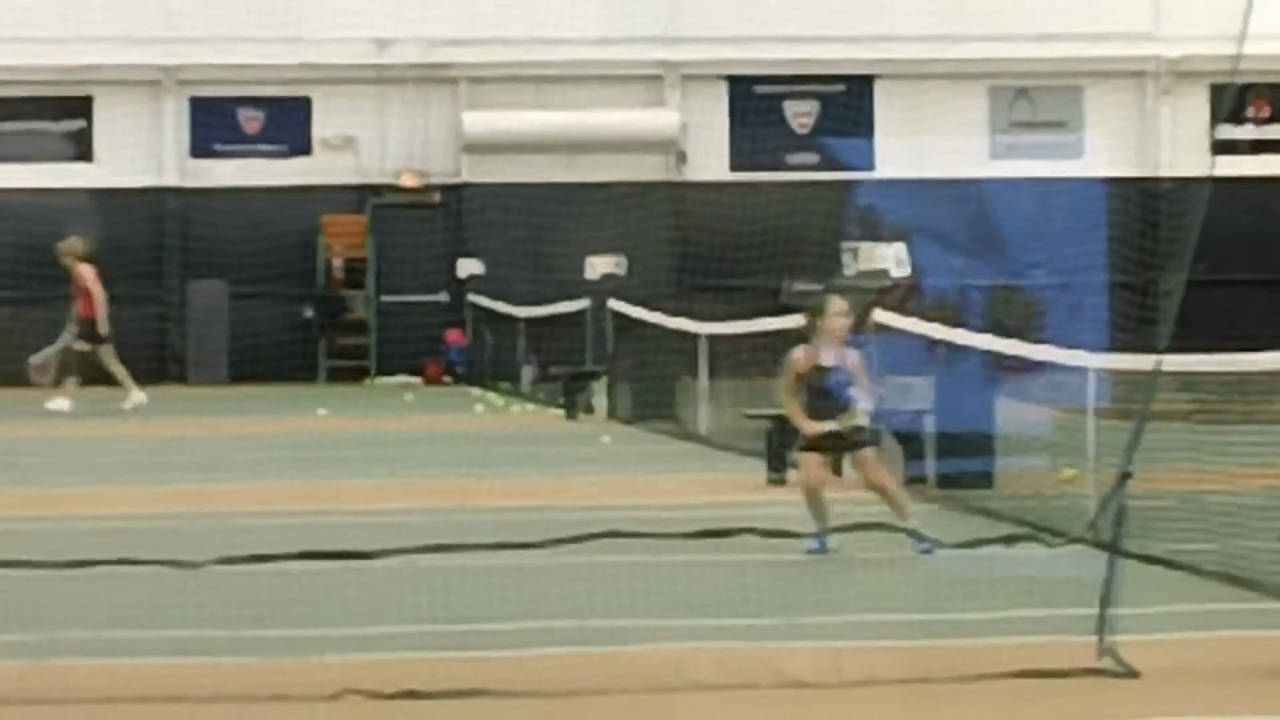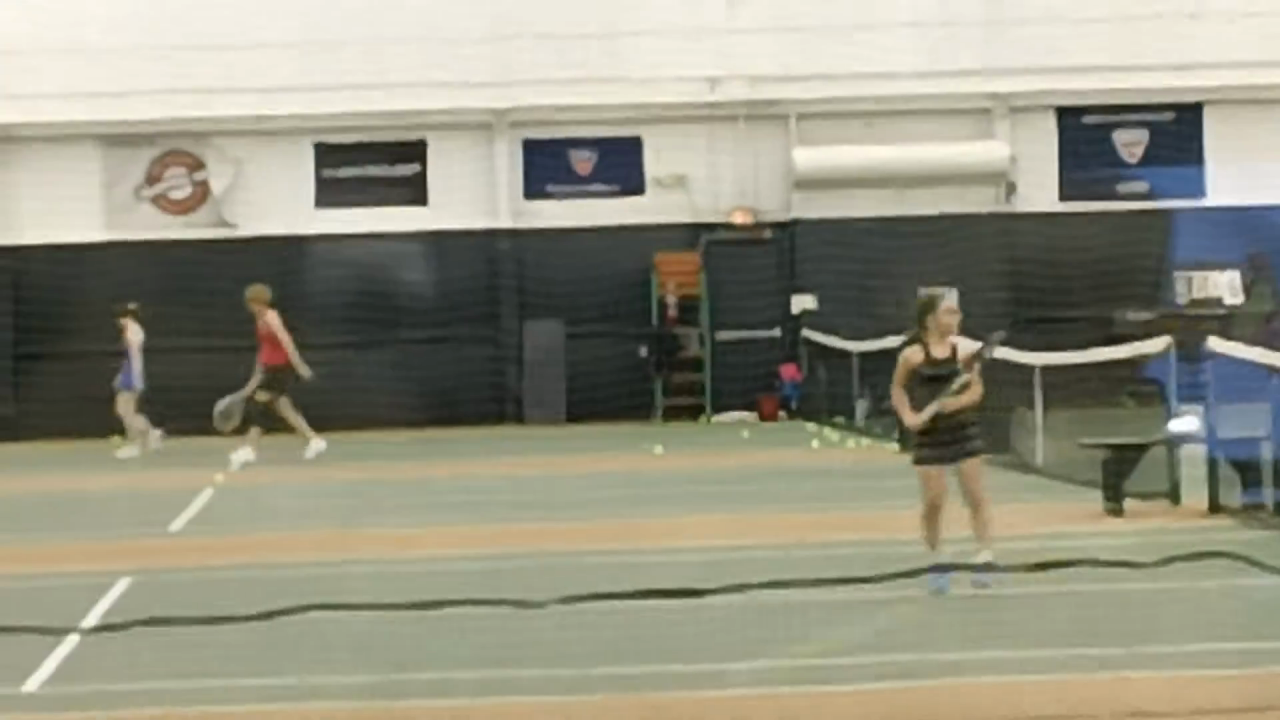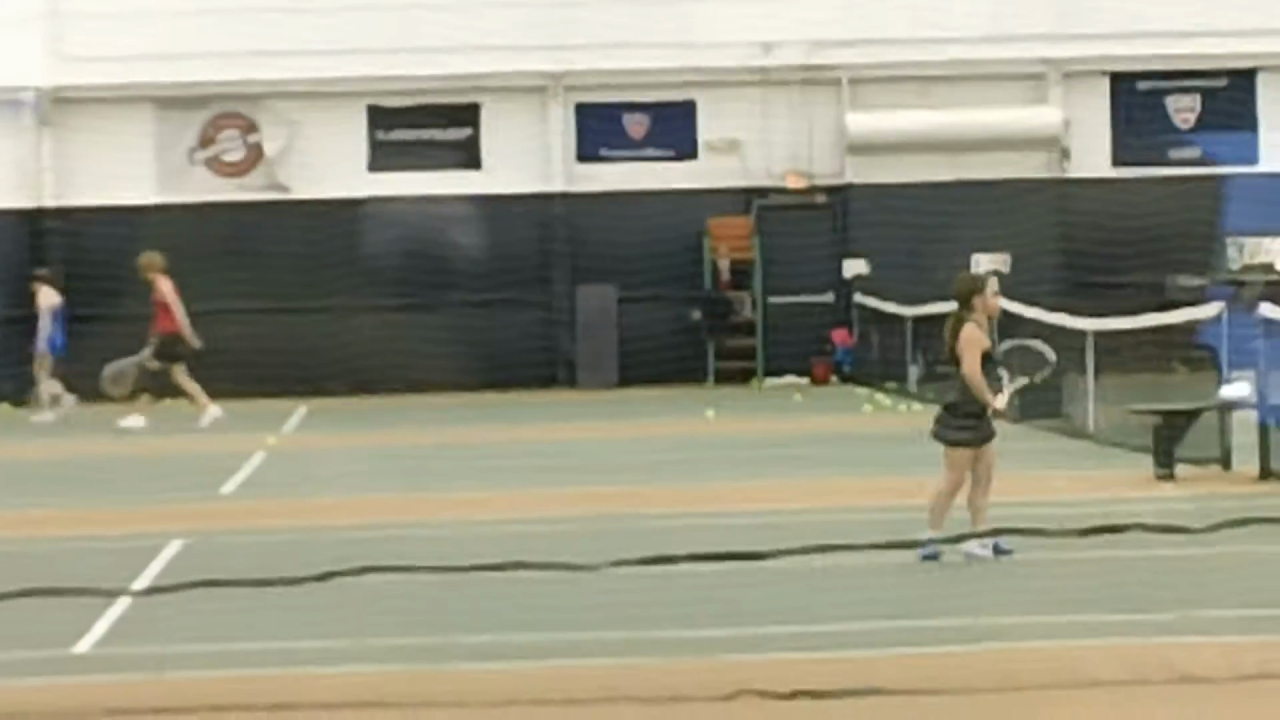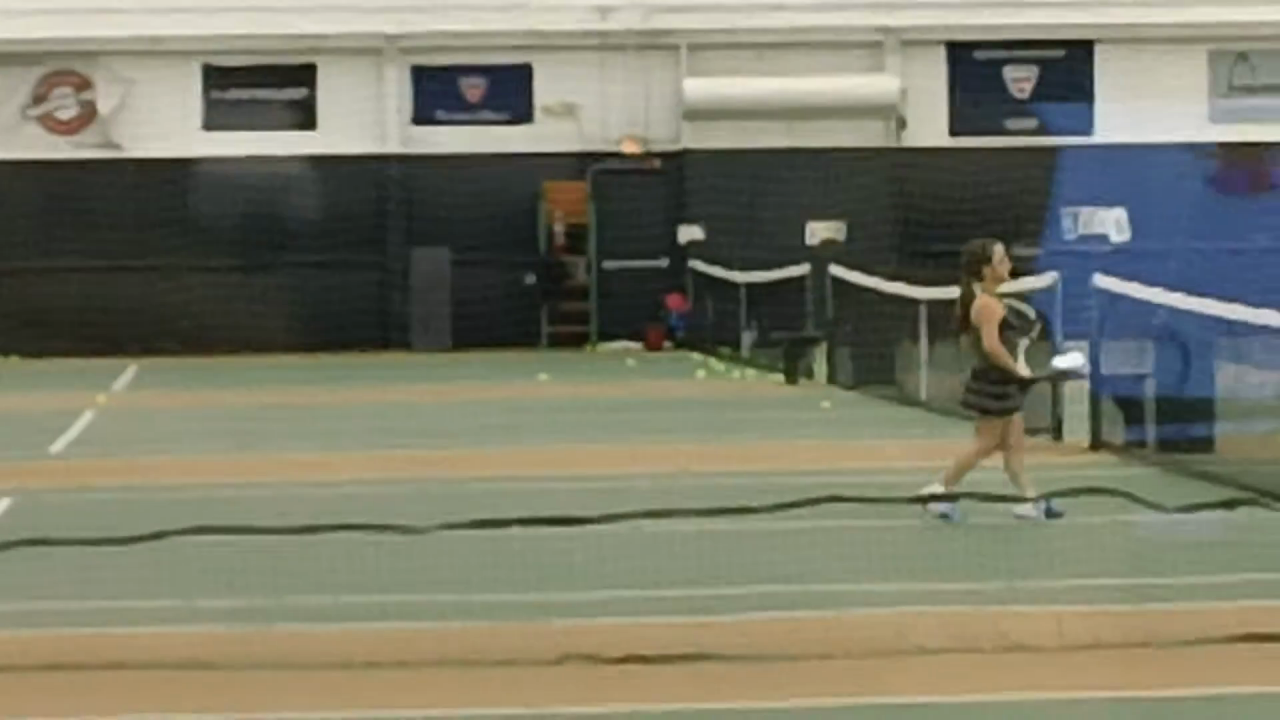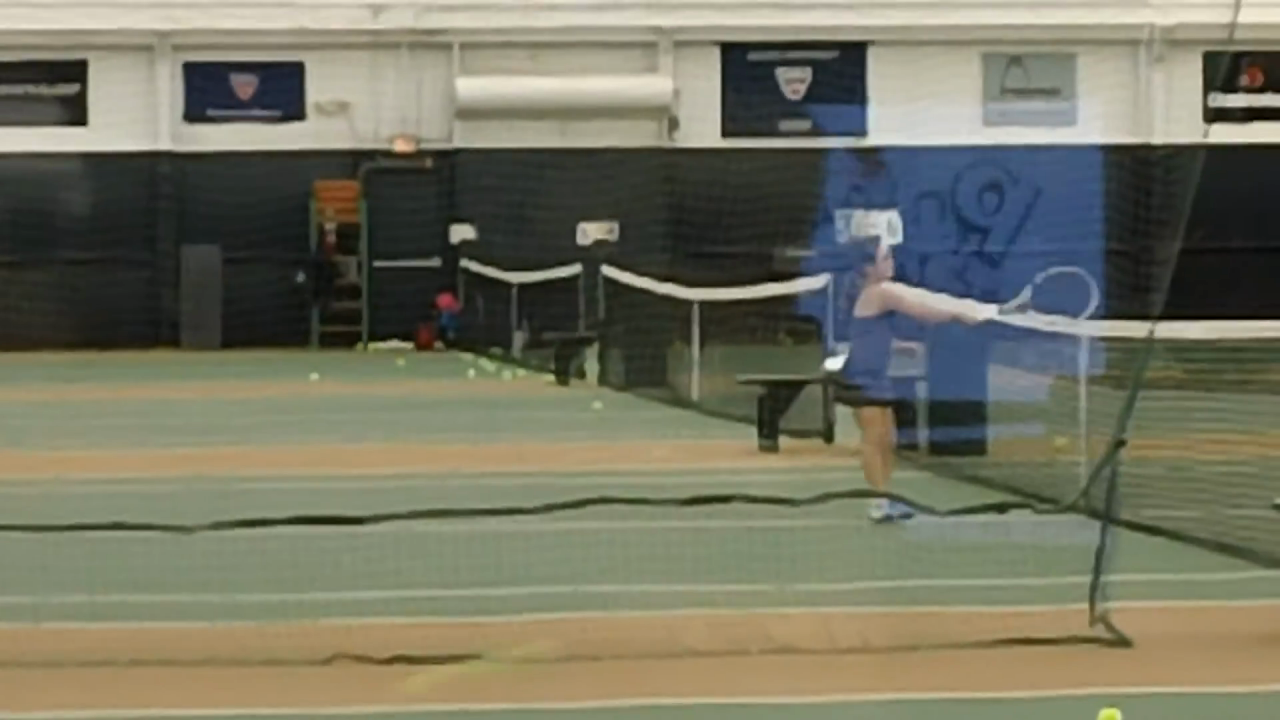
dt=1s
person 1, frame 1
left shoulder: (851, 356)
right shoulder: (800, 357)
left elbow: (865, 392)
right elbow: (786, 393)
left wrist: (859, 414)
right wrist: (803, 423)
left hip: (853, 428)
right hip: (817, 431)
left knee: (879, 482)
right knee: (809, 482)
left ankle: (914, 530)
right ankle: (822, 532)
person 1, frame 2
left shoulder: (962, 351)
right shoulder: (912, 355)
left elbow: (977, 389)
right elbow: (897, 390)
left wrist: (956, 403)
right wrist: (908, 416)
left hip: (964, 431)
right hip: (929, 436)
left knee: (975, 496)
right knee: (934, 502)
left ankle: (984, 561)
right ankle: (938, 563)
person 1, frame 3
left shoulder: (978, 332)
right shoulder: (973, 333)
right elbow: (970, 372)
left wrist: (994, 393)
right wrist: (991, 400)
left hip: (975, 417)
right hip: (963, 417)
left knee: (984, 476)
right knee: (954, 480)
left ankle: (979, 539)
right ankle: (929, 539)
person 1, frame 4
left shoulder: (986, 300)
right shoulder: (987, 303)
left elbow: (972, 341)
right elbow: (991, 346)
right wrist: (1016, 367)
left hip: (1001, 383)
right hip: (995, 384)
left knee: (1013, 445)
right knee: (985, 446)
left ankle: (1029, 501)
right ankle: (938, 491)
person 1, frame 5
left shoulder: (884, 293)
right shoulder: (880, 293)
right elbow: (925, 311)
right wrist: (965, 314)
left hip: (875, 377)
right hip: (861, 378)
left knee: (886, 439)
right knee: (875, 438)
left ankle: (885, 501)
right ankle: (880, 501)
